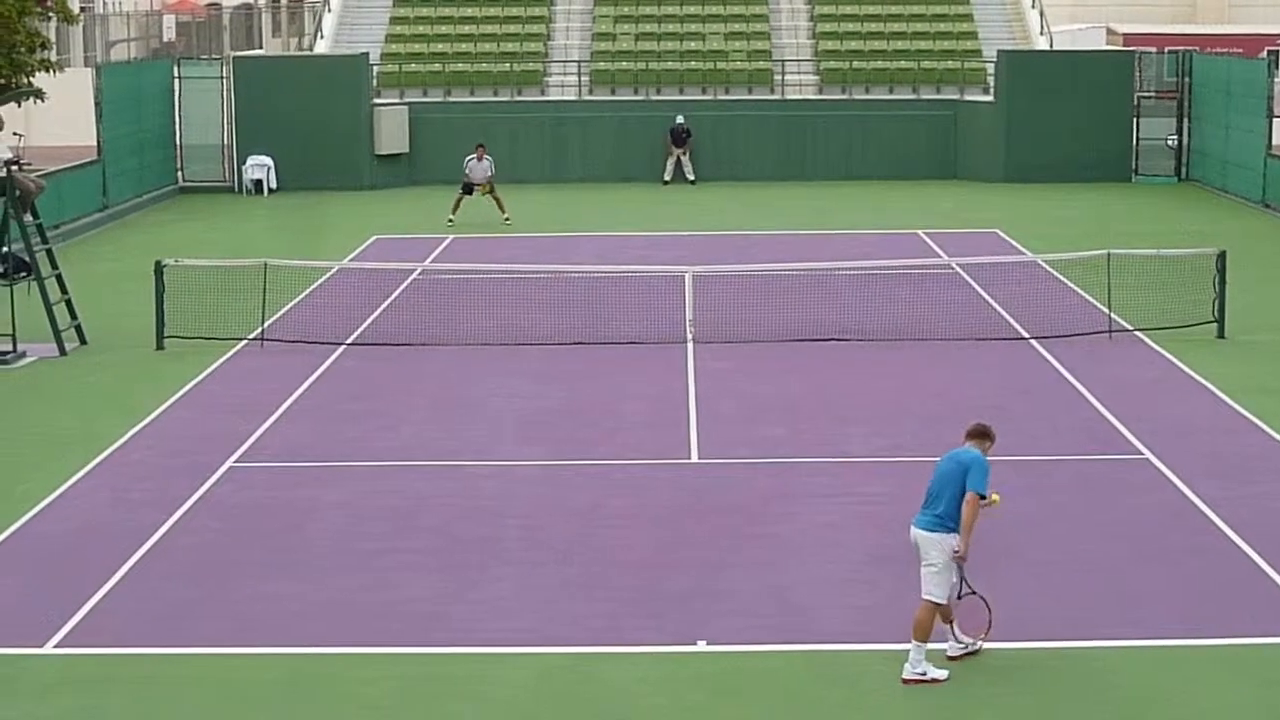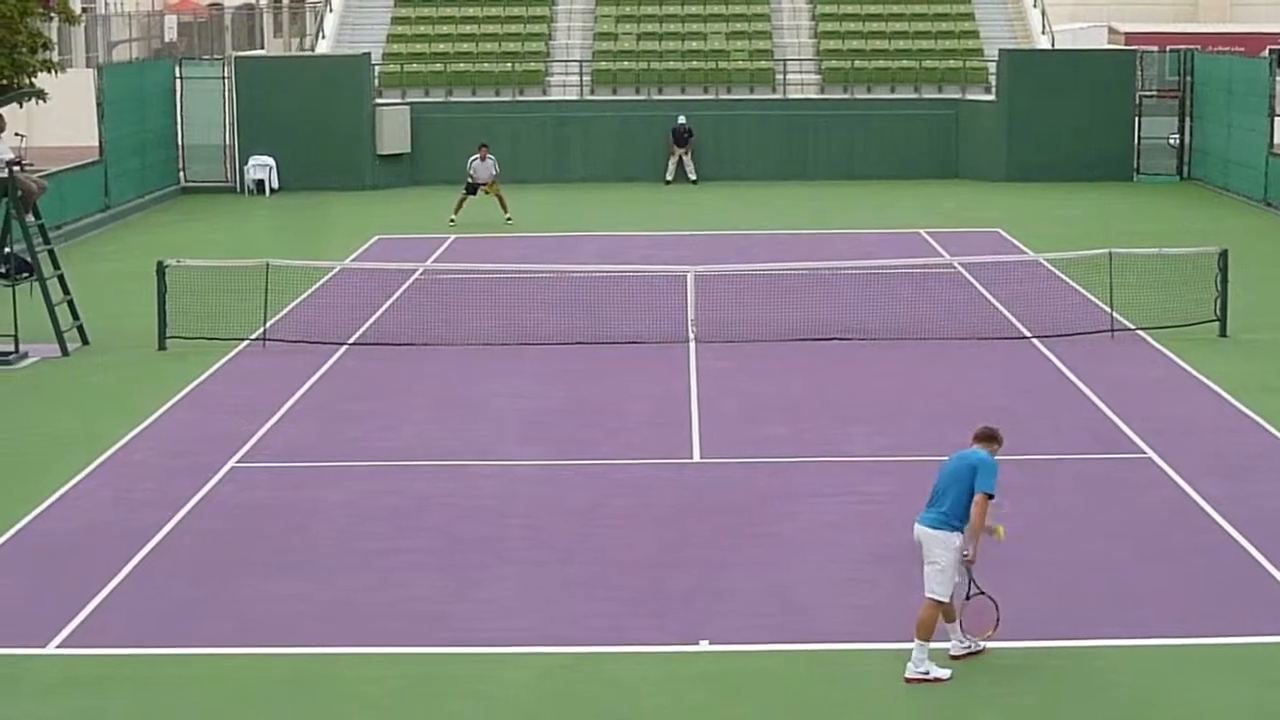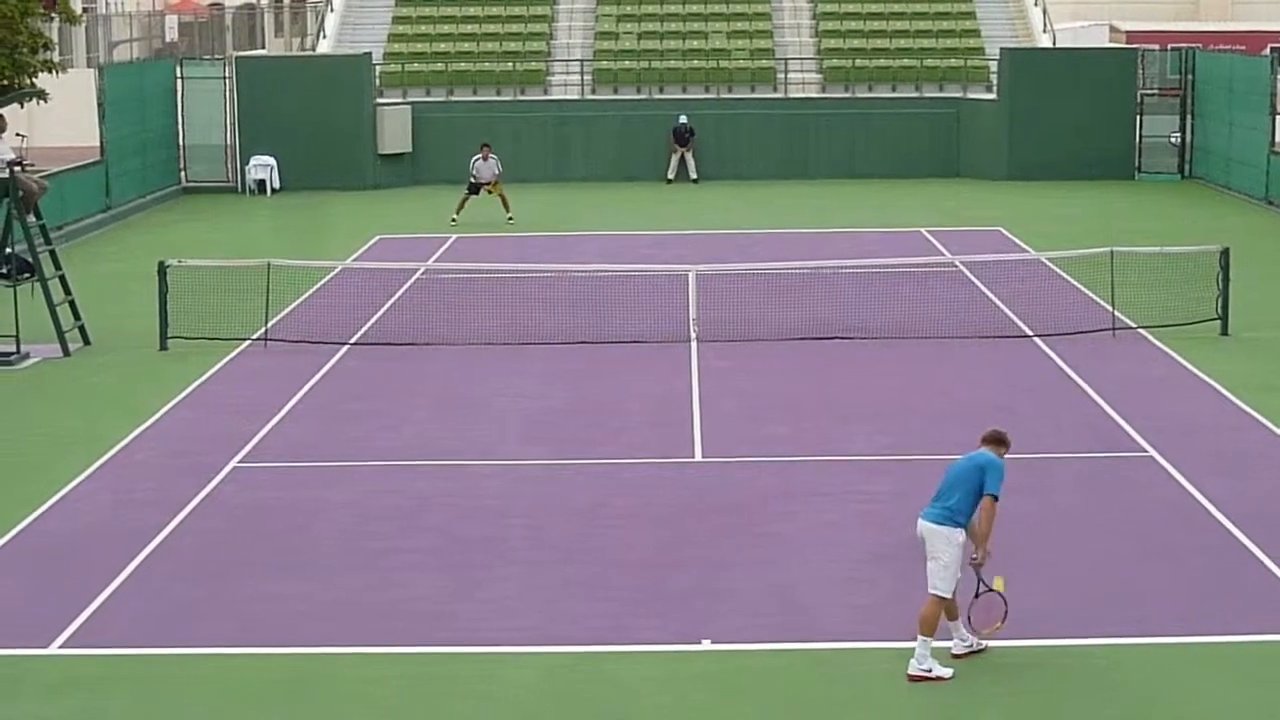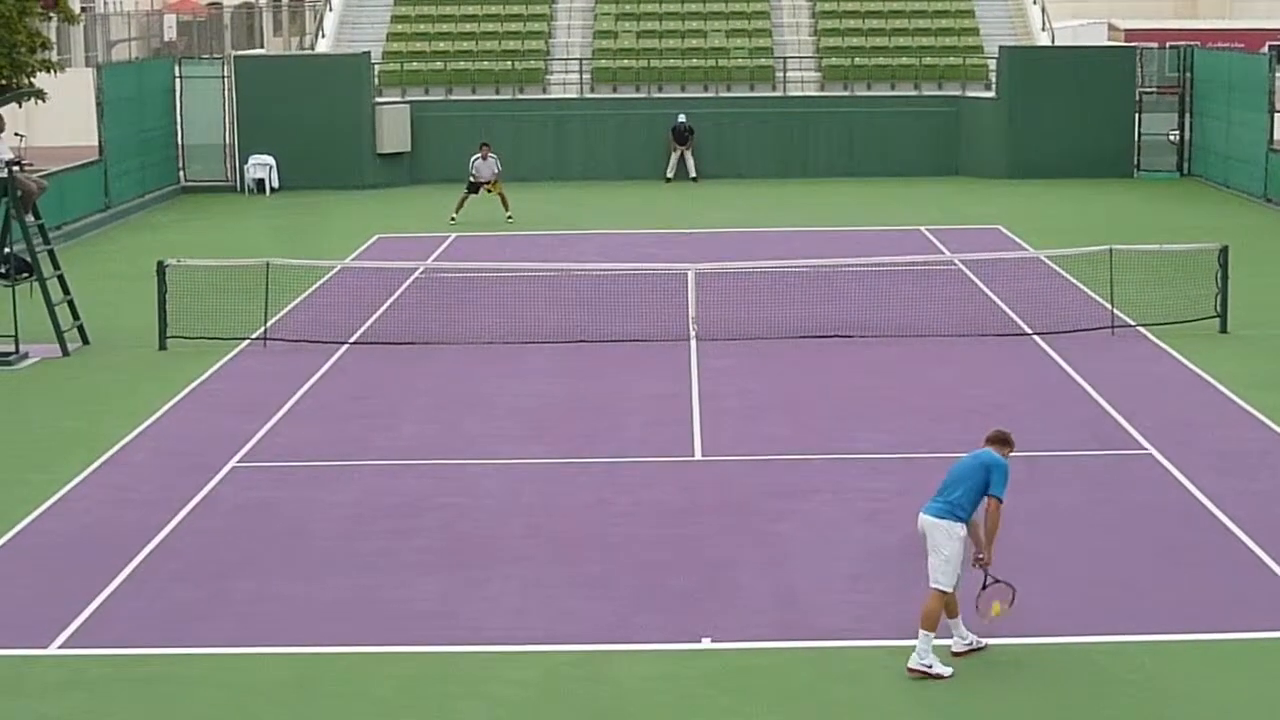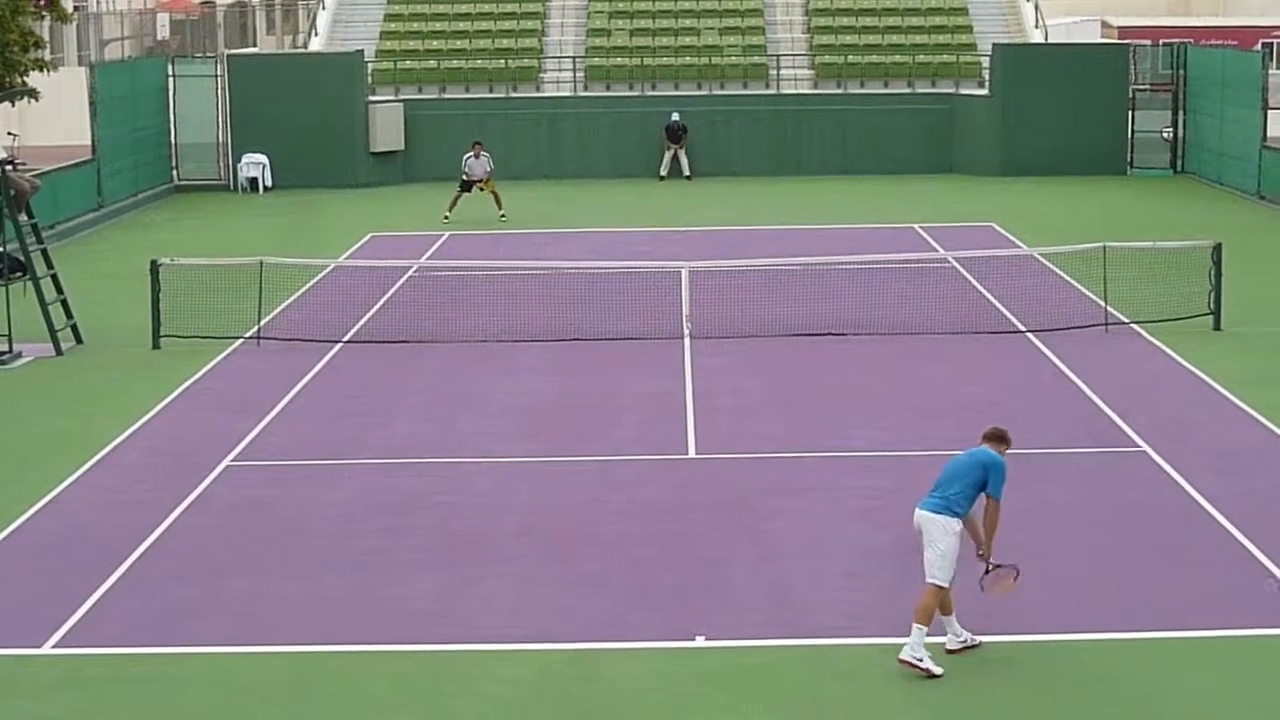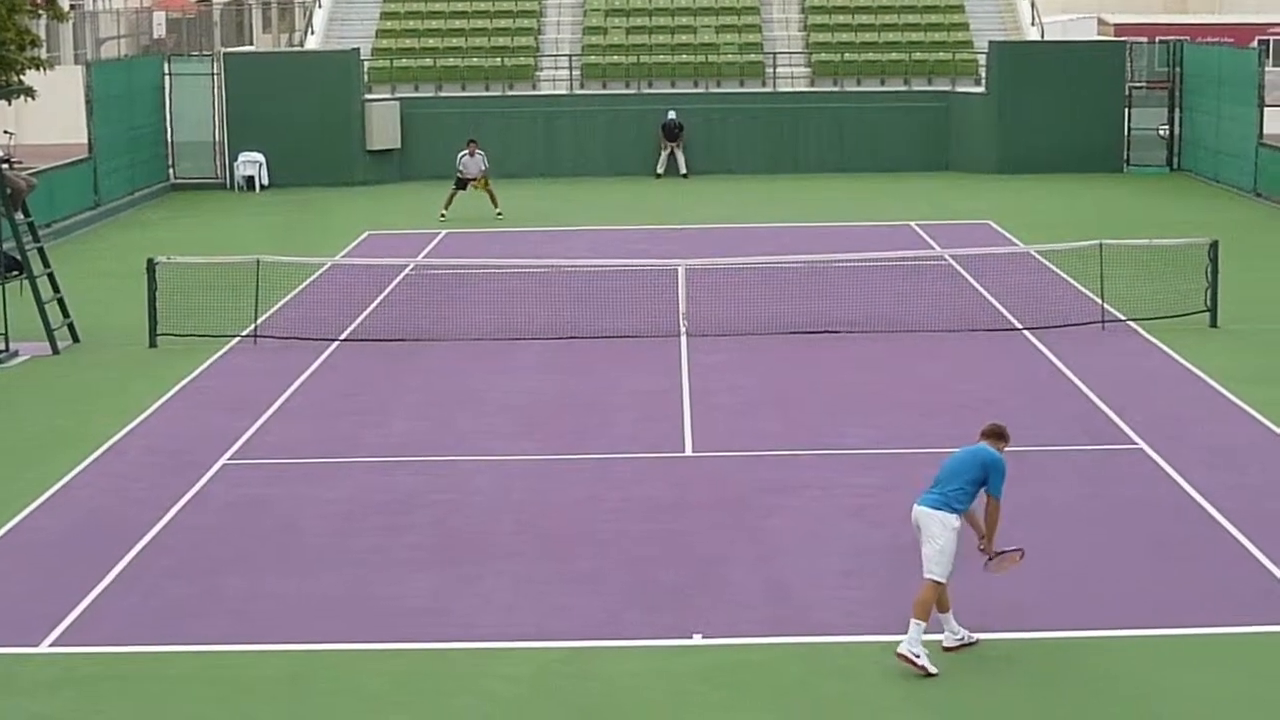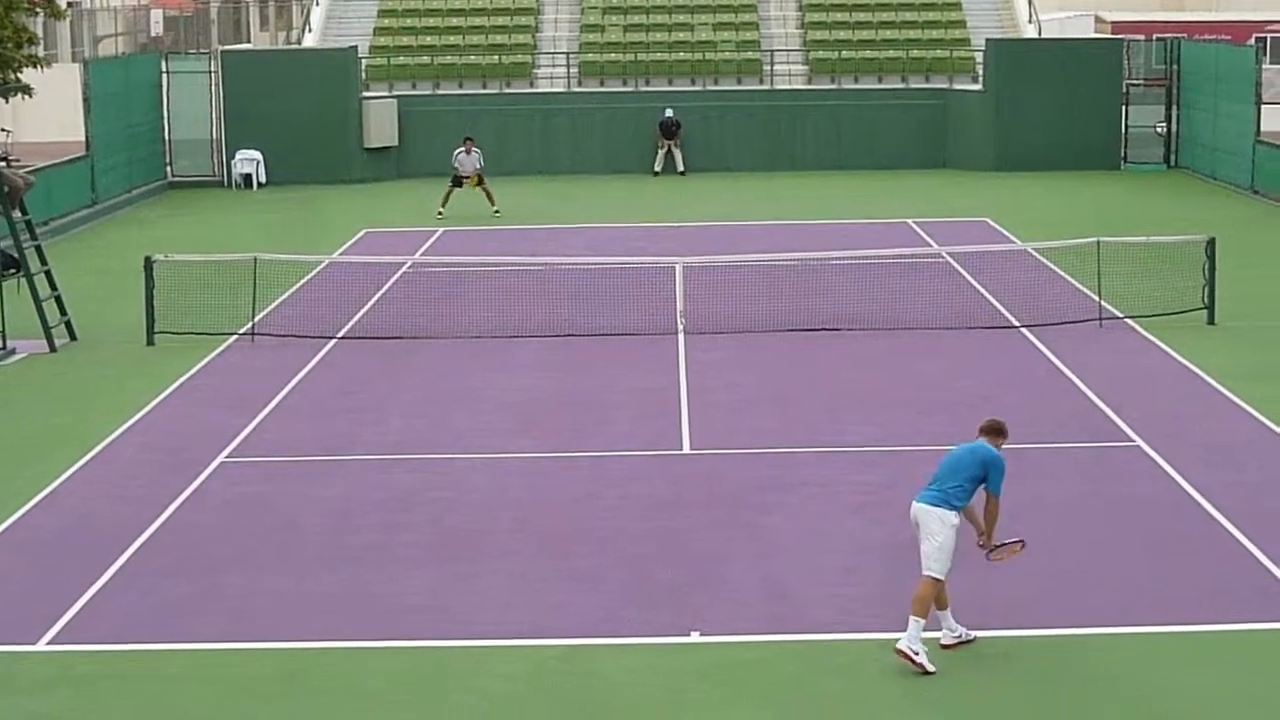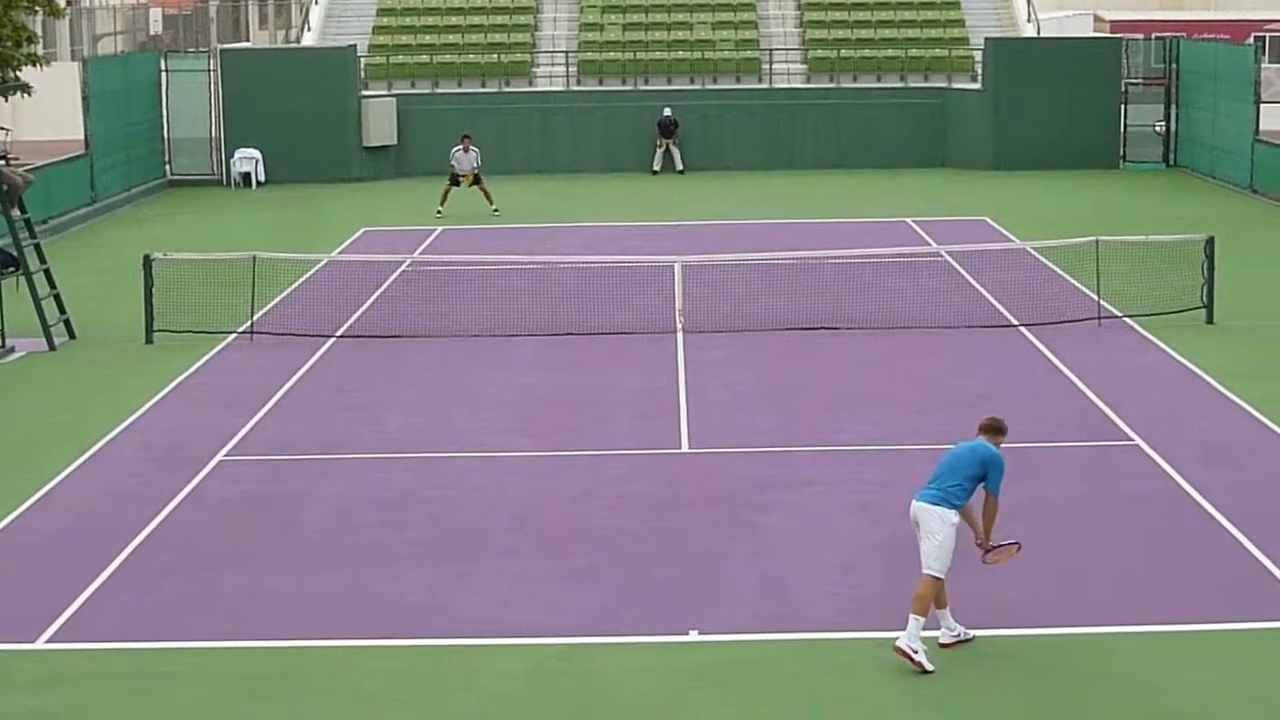
dt=0.1s
person 1, frame 1
left shoulder: (949, 458)
right shoulder: (979, 460)
right elbow: (970, 501)
left wrist: (981, 504)
right wrist: (964, 542)
left hip: (922, 527)
right hip: (938, 535)
left knee: (942, 590)
right knee: (932, 599)
left ankle: (957, 643)
right ankle: (915, 666)
person 1, frame 2
left shoulder: (956, 459)
right shoulder: (987, 461)
right elbow: (980, 502)
left wrist: (980, 526)
right wrist: (973, 545)
left hip: (926, 525)
right hip: (942, 533)
left knee: (944, 590)
right knee: (935, 598)
left ankle: (960, 643)
right ankle: (918, 665)
person 1, frame 3
left shoulder: (966, 460)
right shoulder: (994, 464)
right elbow: (987, 506)
left wrist: (977, 545)
right wrist: (981, 549)
left hip: (929, 522)
right hip: (944, 529)
left knee: (948, 586)
right knee: (938, 594)
left ankle: (962, 640)
right ankle: (920, 663)
person 1, frame 4
left shoulder: (970, 459)
right shoulder: (999, 463)
right elbow: (993, 508)
left wrist: (979, 547)
right wrist: (988, 550)
left hip: (930, 516)
right hip: (945, 524)
left knee: (948, 583)
right knee: (940, 589)
left ankle: (962, 638)
right ankle: (921, 658)
person 1, frame 5
left shoulder: (965, 457)
right shoulder: (996, 462)
right elbow: (992, 507)
left wrist: (978, 541)
right wrist: (987, 547)
left hip: (925, 512)
right hip: (941, 520)
left knee: (941, 580)
right knee: (935, 585)
left ankle: (956, 636)
right ankle: (914, 649)
person 1, frame 6
left shoulder: (964, 454)
right shoulder: (995, 460)
right elbow: (992, 505)
left wrist: (981, 533)
right wrist: (989, 541)
left hip: (923, 508)
right hip: (940, 516)
left knee: (939, 576)
right knee: (933, 580)
left ankle: (953, 633)
right ankle: (912, 645)
person 1, frame 7
left shoulder: (962, 450)
right shoulder: (994, 458)
right elbow: (992, 503)
left wrist: (980, 530)
right wrist: (988, 537)
left hip: (921, 505)
right hip: (939, 513)
left knee: (937, 574)
right knee: (932, 577)
left ankle: (951, 631)
right ankle: (911, 641)
person 1, frame 8
left shoulder: (961, 449)
right shoulder: (994, 457)
right elbow: (991, 502)
left wrist: (977, 531)
right wrist: (986, 537)
left hip: (920, 504)
right hip: (939, 512)
left knee: (936, 573)
right knee: (932, 576)
left ankle: (949, 629)
right ankle: (910, 639)
